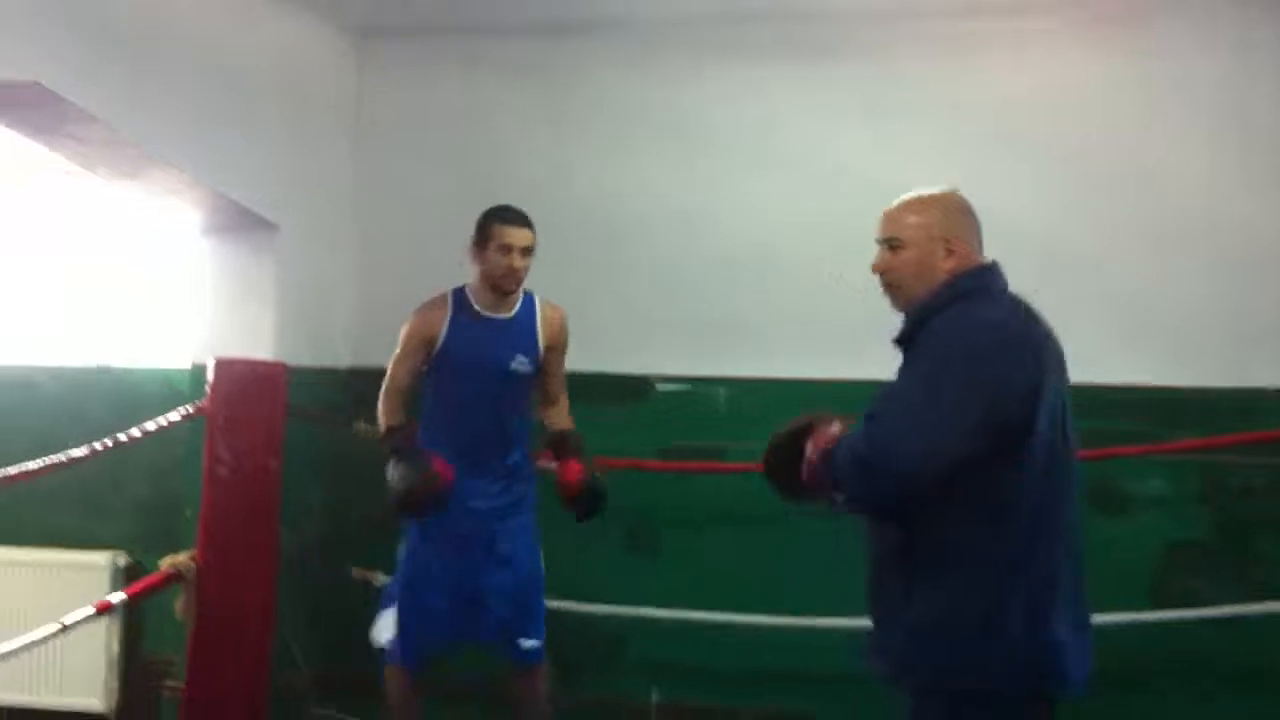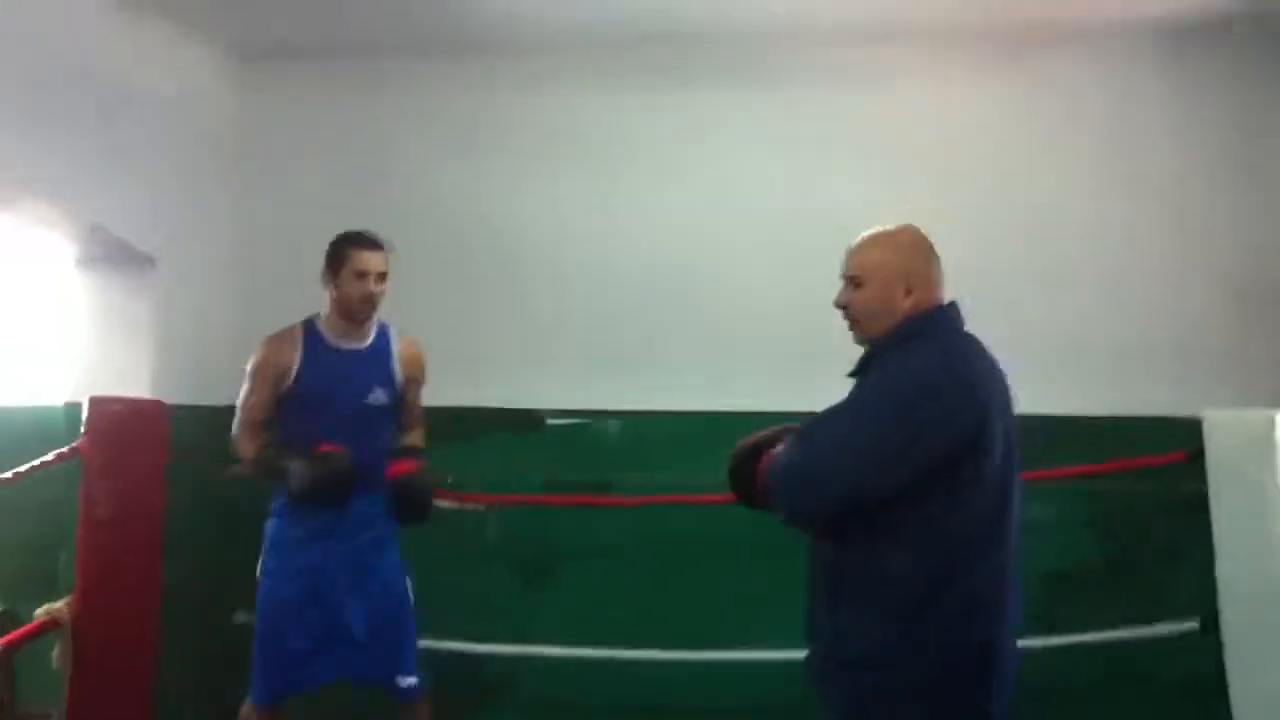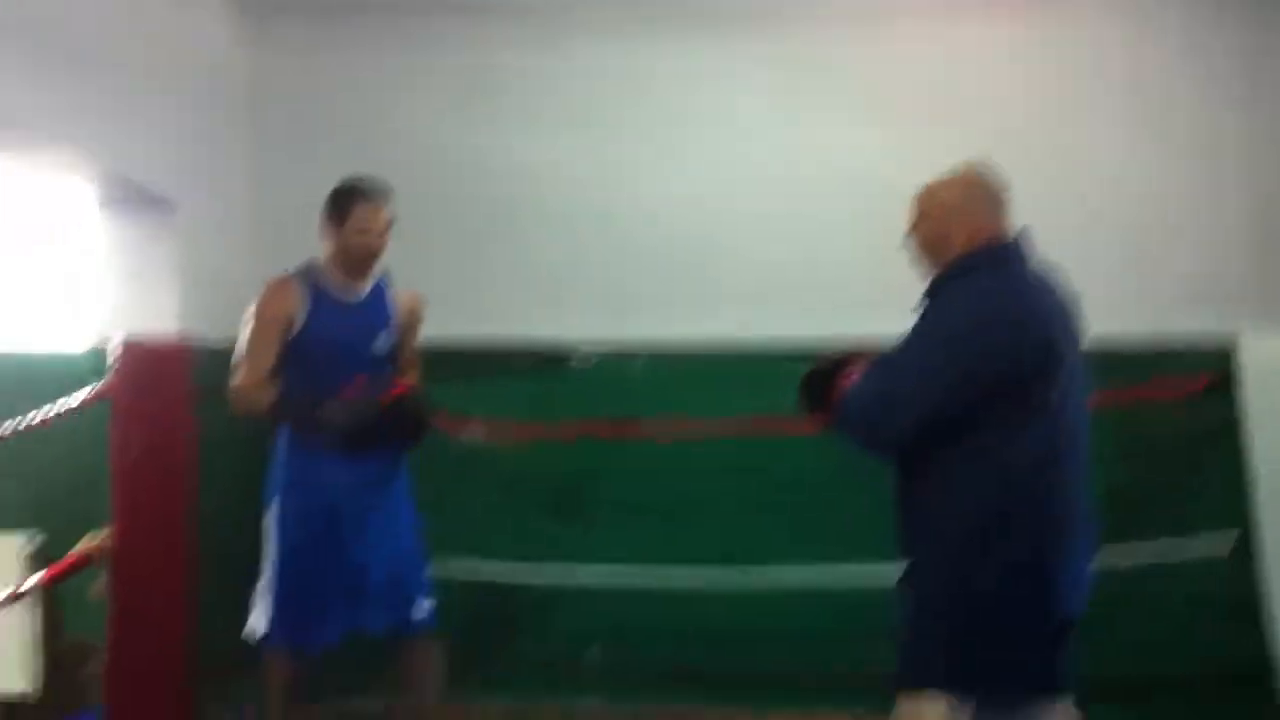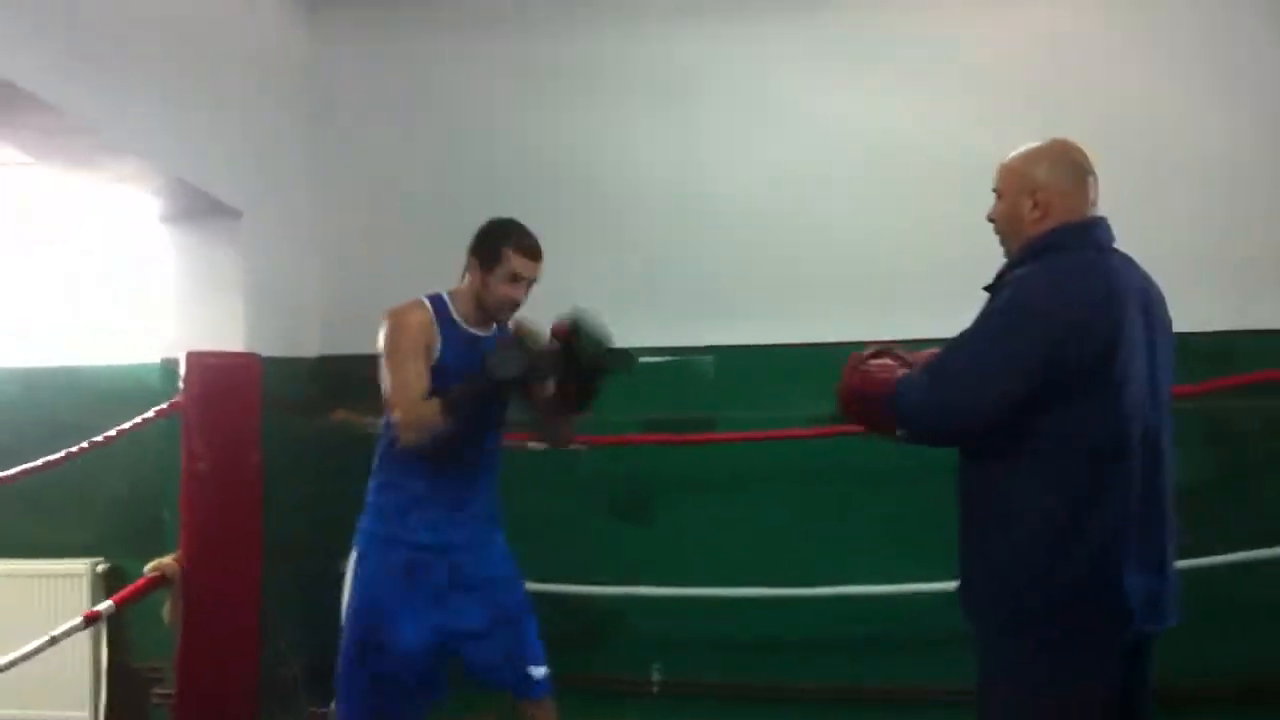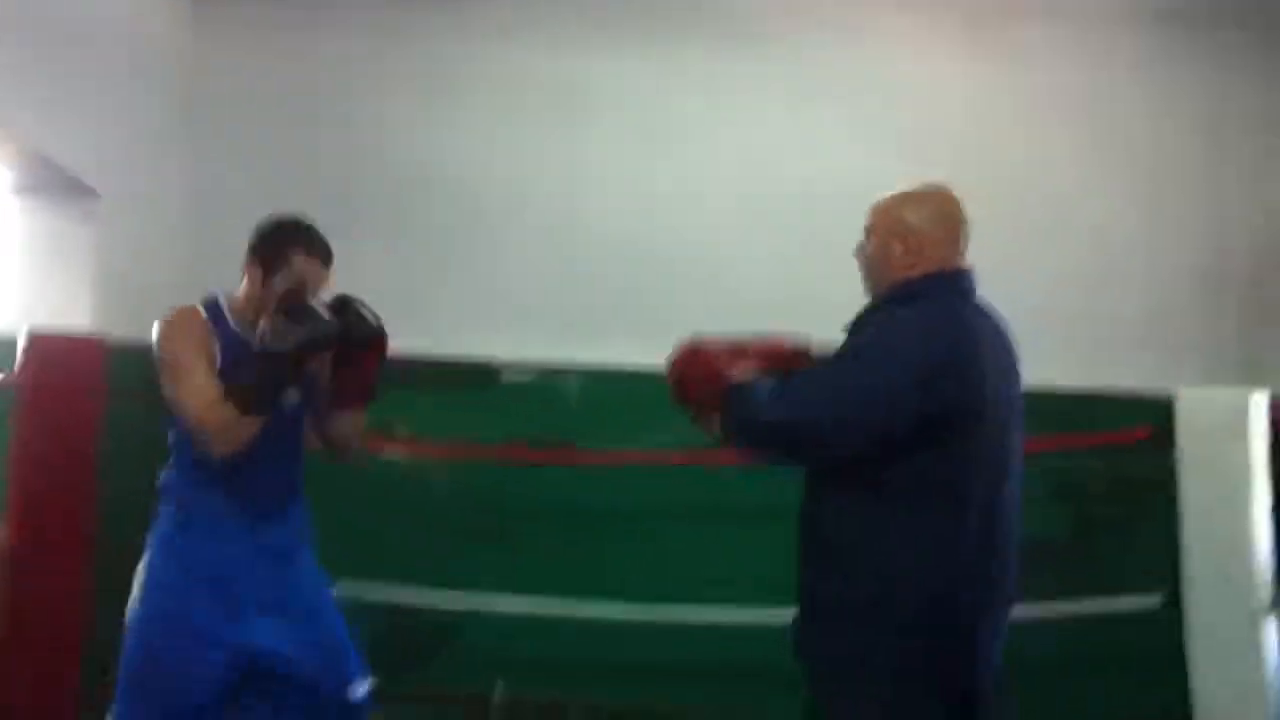
dt=0.4s
person 1, frame 1
left shoulder: (973, 336)
right shoulder: (989, 327)
left elbow: (890, 461)
right elbow: (937, 445)
left wrist: (825, 457)
right wrist: (849, 444)
left hip: (981, 628)
person 1, frame 2
left shoulder: (919, 374)
right shoulder: (954, 361)
left elbow: (817, 486)
left wrist: (777, 467)
right wrist: (806, 454)
left hip: (909, 651)
right hip: (948, 639)
person 1, frame 3
left shoulder: (978, 305)
right shoulder: (1034, 295)
left elbow: (887, 413)
left wrist: (849, 390)
right wrist: (873, 380)
left hip: (978, 556)
right hip: (1037, 551)
person 1, frame 4
left shoulder: (1047, 290)
right shoulder: (1129, 282)
left elbow: (945, 407)
left wrist: (887, 390)
right wrist: (932, 369)
left hip: (1050, 575)
right hip: (1119, 563)
person 1, frame 5
left shoulder: (917, 336)
right shoulder: (979, 330)
left elbow: (798, 427)
left wrist: (739, 392)
right wrist: (776, 385)
left hip: (889, 613)
right hip: (955, 595)
person 2, frame 1
left shoulder: (549, 322)
right shoulder: (435, 317)
right elbow: (391, 396)
left wrist: (570, 458)
right wrist: (400, 459)
left hip: (508, 503)
right hip: (435, 499)
left knee: (527, 645)
right knee: (408, 642)
person 2, frame 2
left shoulder: (404, 355)
right shoulder: (283, 351)
right elbow: (245, 433)
left wrist: (413, 469)
right wrist: (287, 468)
left hip: (372, 537)
right hip: (298, 536)
person 2, frame 3
left shoulder: (402, 305)
right shoulder: (285, 298)
right elbow: (244, 389)
left wrist: (404, 408)
right wrist: (314, 409)
left hip: (379, 482)
right hip: (306, 484)
left knee: (417, 628)
right knee: (287, 632)
person 2, frame 4
left shoulder: (519, 337)
right shoulder: (412, 323)
left elbow: (555, 427)
right elbow: (409, 428)
right wrist: (481, 384)
left hip: (476, 540)
right hip: (396, 541)
person 2, frame 5
left shoulder: (311, 334)
right shoulder: (188, 330)
left elbow: (343, 442)
right elbow: (217, 437)
left wrist: (355, 371)
right wrist: (274, 365)
left hip: (280, 557)
right hip: (191, 557)
